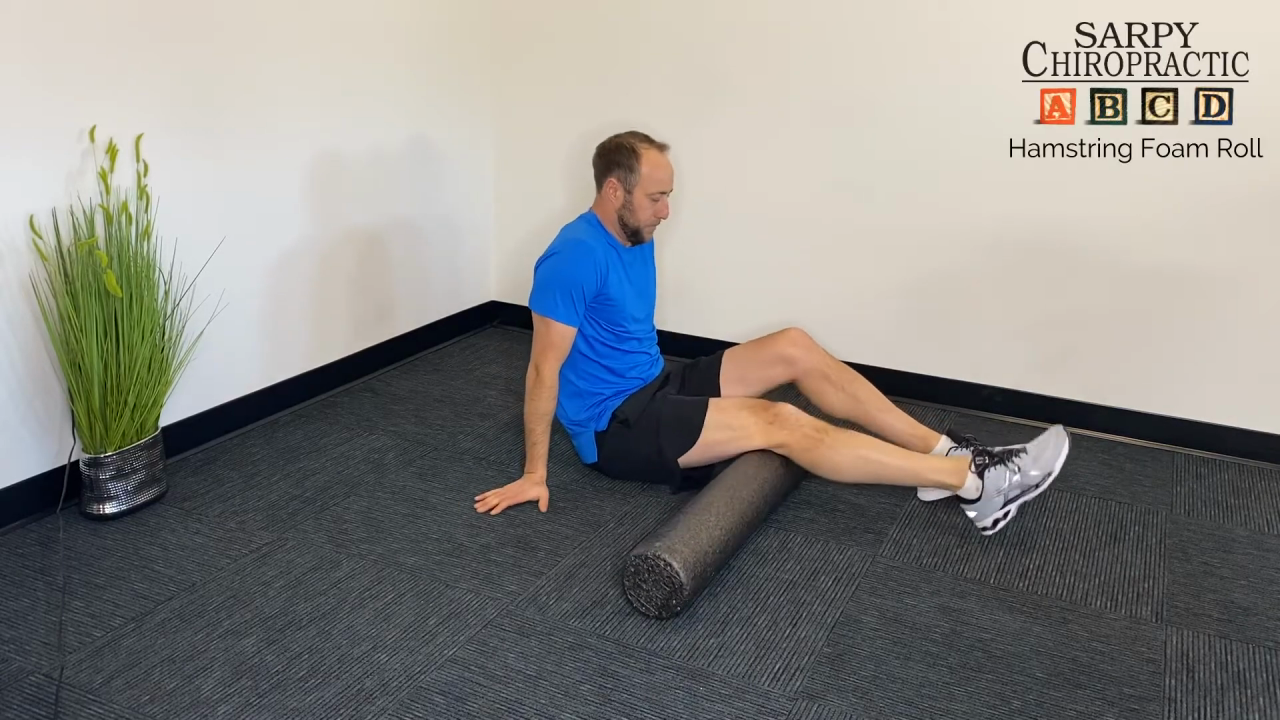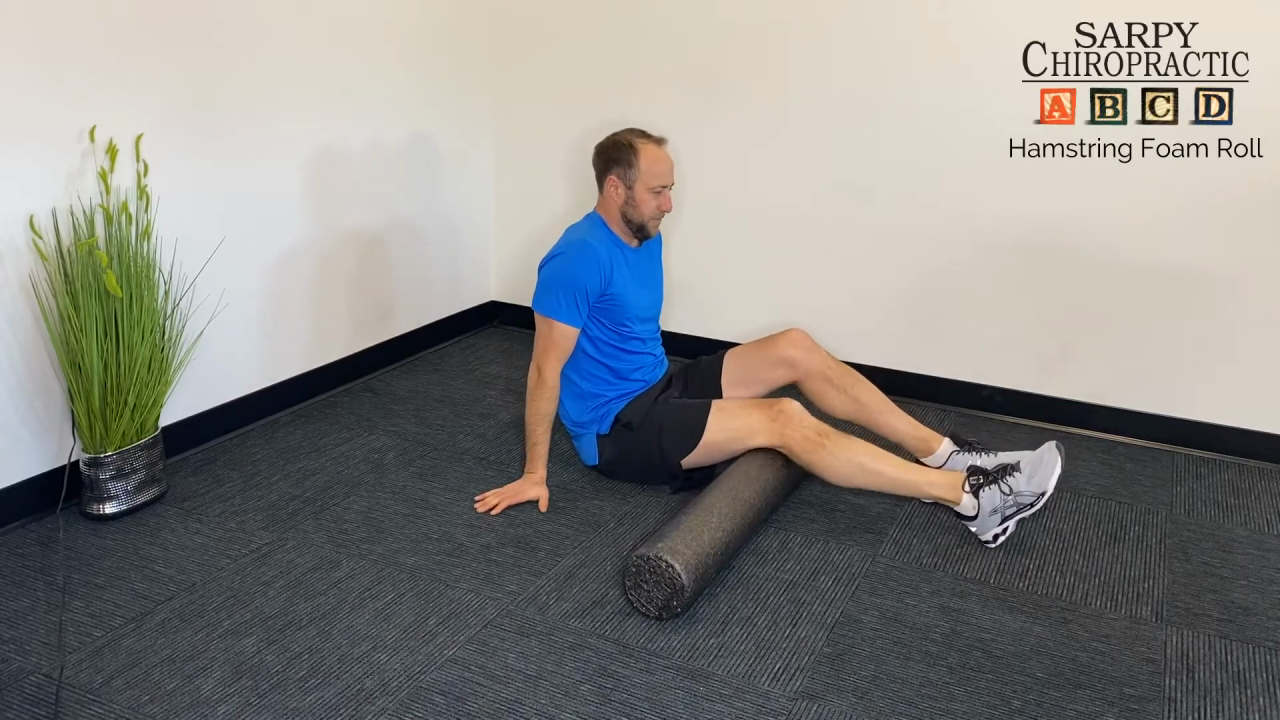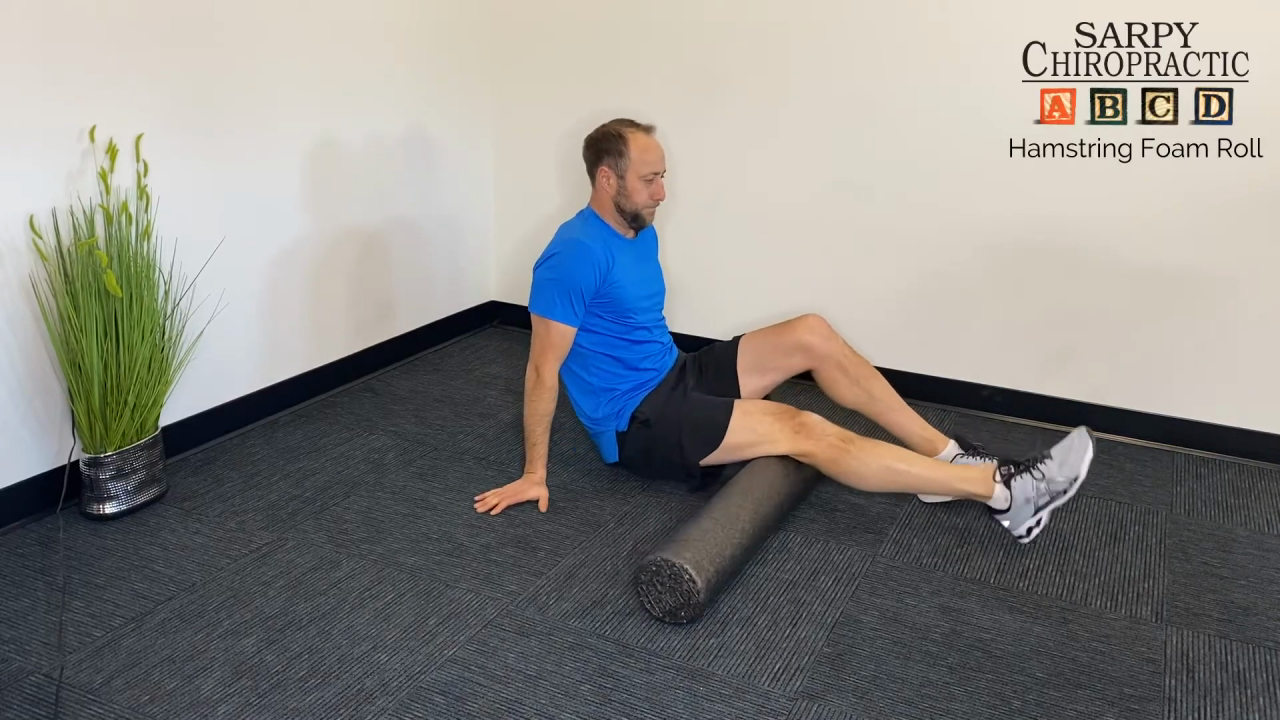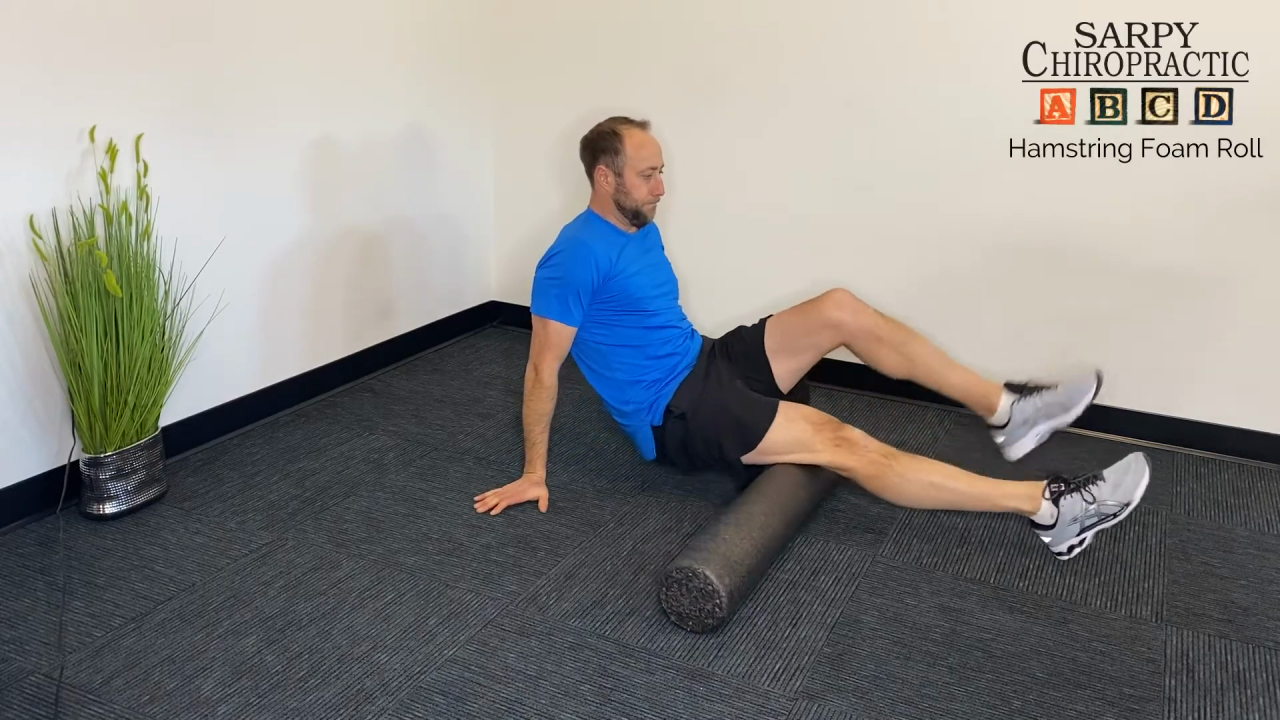
dt=0.5s
person 1, frame 1
left shoulder: (636, 239)
right shoulder: (574, 257)
right elbow: (544, 369)
right wrist: (533, 474)
left hip: (655, 387)
right hip: (615, 427)
left knee: (792, 347)
right knee: (780, 425)
left ankle: (942, 453)
right ankle: (976, 485)
person 1, frame 2
left shoulder: (644, 238)
right shoulder: (580, 257)
right elbow: (546, 369)
right wrist: (534, 474)
left hip: (659, 386)
right hip: (617, 428)
left knee: (795, 349)
right knee: (782, 419)
left ankle: (943, 455)
right ankle: (969, 498)
person 1, frame 3
left shoulder: (640, 232)
right shoulder: (574, 255)
right elbow: (543, 369)
right wrist: (534, 474)
left hip: (675, 377)
right hip: (637, 423)
left knee: (811, 335)
right knee: (803, 431)
left ankle: (945, 458)
right ankle: (1003, 491)
person 1, frame 4
left shoulder: (640, 229)
right shoulder: (576, 256)
right elbow: (542, 370)
right wrist: (533, 475)
left hip: (708, 364)
right hip: (674, 414)
left knee: (839, 310)
right knee: (843, 444)
left ankle: (1003, 410)
right ankle: (1048, 506)
